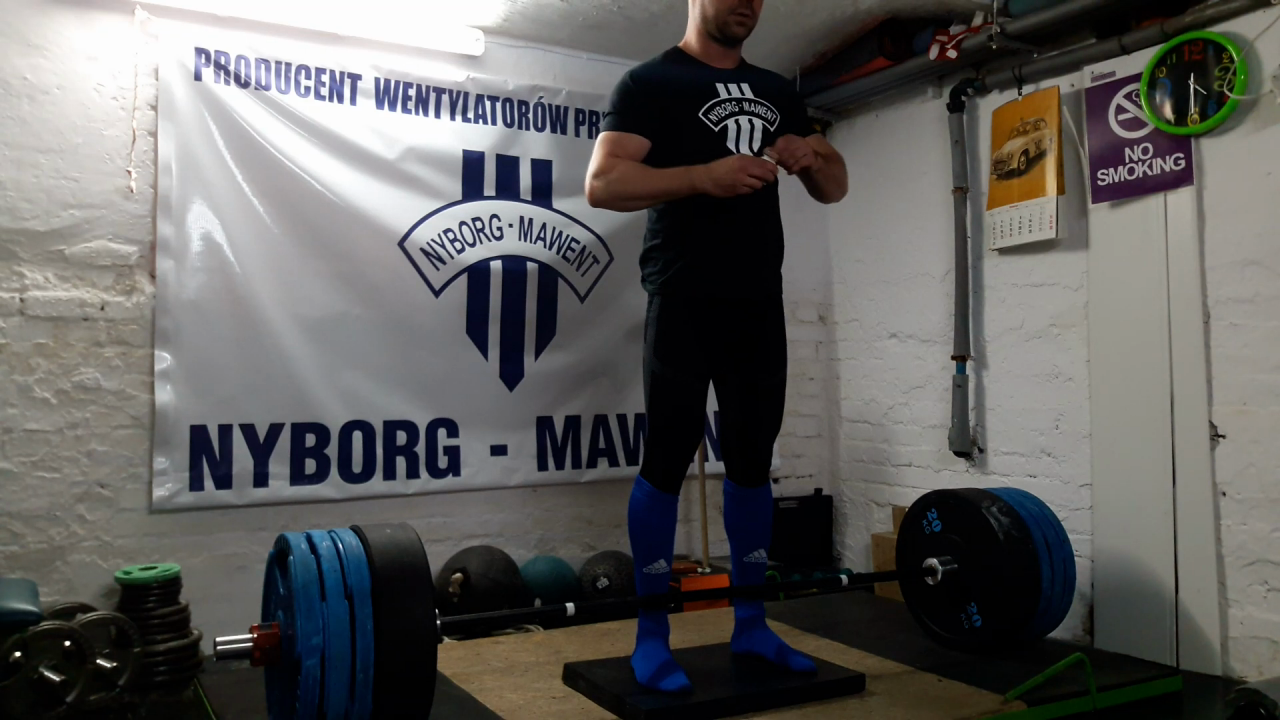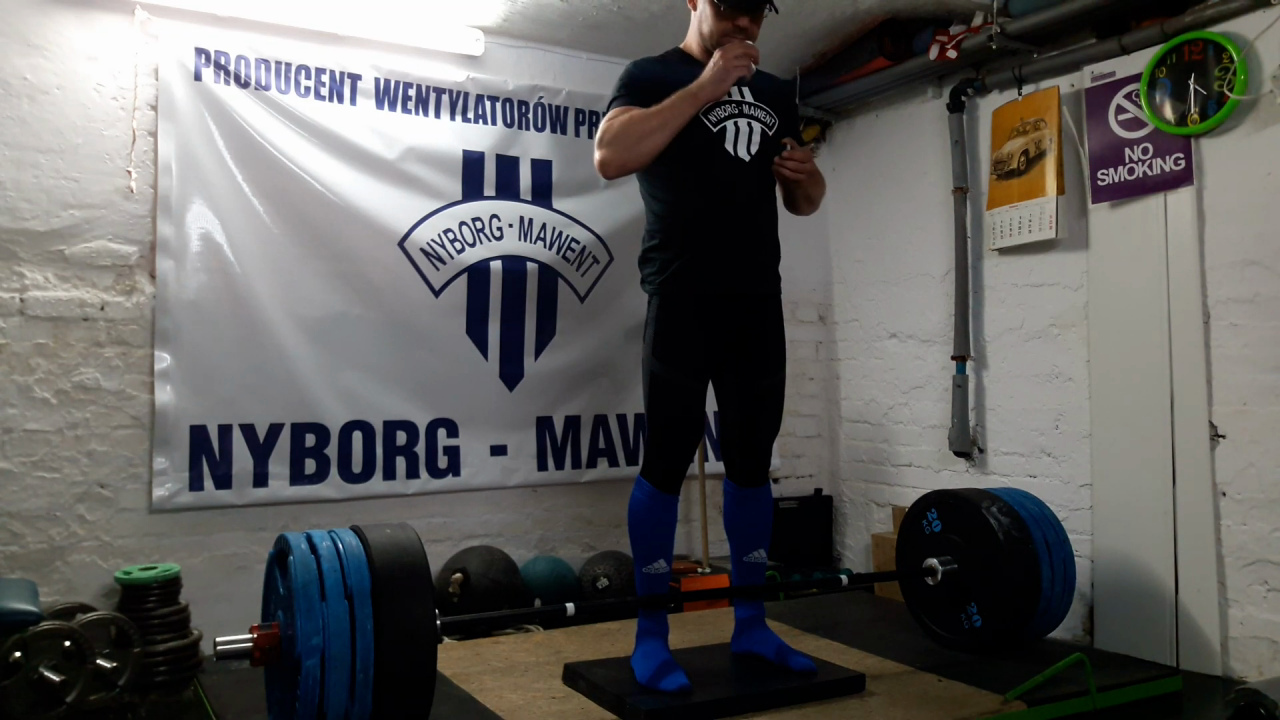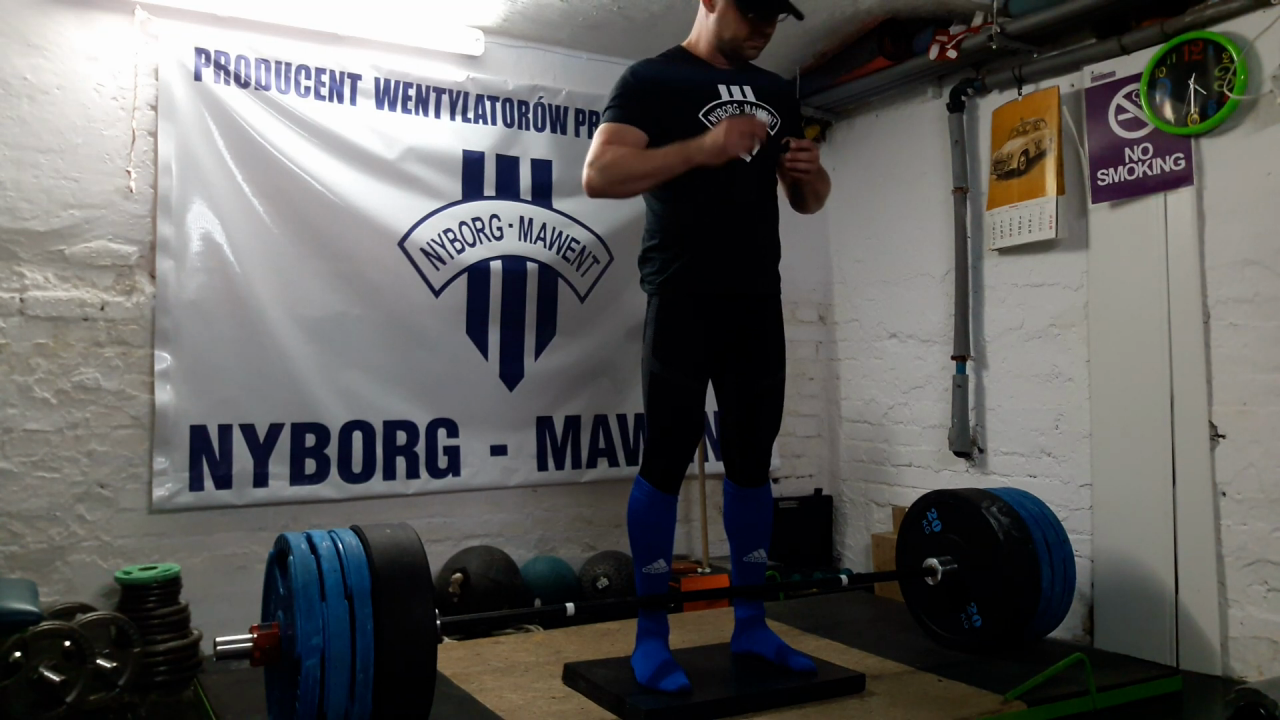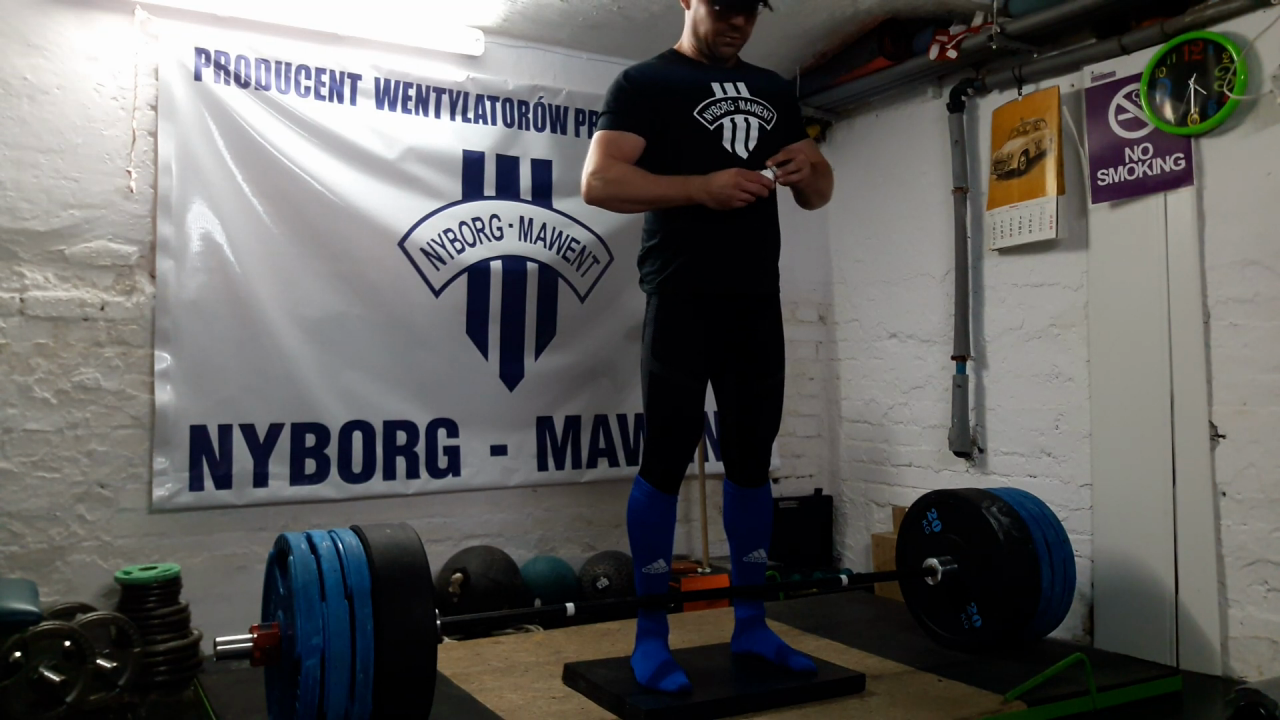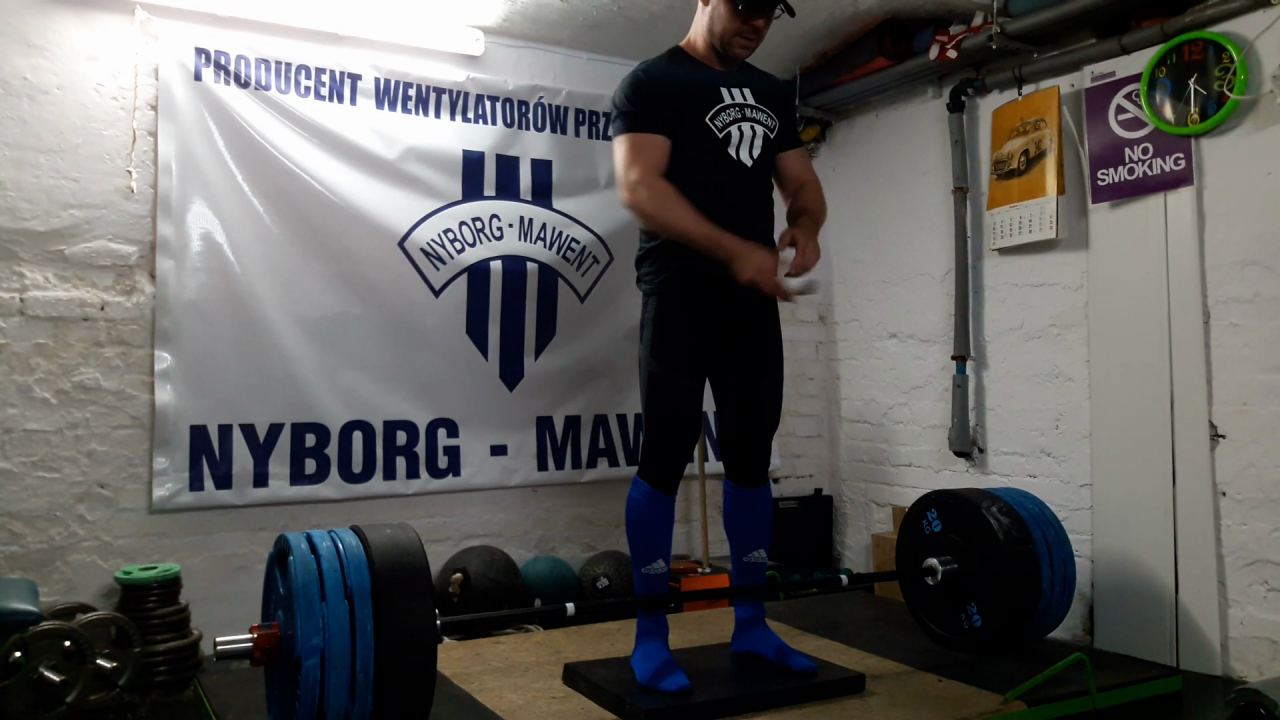
dt=1s
person 1, frame 1
left shoulder: (775, 90)
right shoulder: (651, 82)
left elbow: (835, 186)
right elbow: (602, 182)
left wrist: (812, 155)
right wrist: (704, 176)
left hip: (758, 303)
right hip: (684, 302)
left knee: (753, 457)
right knee: (668, 457)
left ankle: (750, 622)
right ankle: (652, 635)
person 1, frame 2
left shoulder: (775, 93)
right shoulder: (652, 76)
left elbow: (804, 202)
right elbow: (610, 156)
left wrist: (804, 174)
right wrist: (705, 88)
left hip: (757, 300)
right hip: (684, 300)
left knee: (752, 458)
right knee: (668, 459)
left ankle: (750, 622)
right ankle: (651, 635)
person 1, frame 3
left shoulder: (776, 92)
right shoulder: (653, 79)
left elbow: (808, 200)
right elbow: (599, 173)
left wrist: (808, 168)
right wrist: (699, 148)
left hip: (757, 301)
right hip: (683, 301)
left knee: (752, 458)
right knee: (668, 459)
left ankle: (750, 623)
right ankle: (652, 635)
person 1, frame 4
left shoulder: (772, 90)
right shoulder: (645, 83)
left elbow: (819, 191)
right elbow: (599, 180)
left wrist: (807, 167)
right wrist: (703, 186)
left hip: (756, 300)
right hip: (682, 300)
left knee: (751, 458)
right knee: (667, 459)
left ankle: (750, 623)
right ankle: (651, 635)
person 1, frame 5
left shoulder: (772, 92)
right shoulder: (652, 83)
left elbow: (801, 182)
right elbow: (640, 186)
left wrist: (805, 233)
right wrist: (732, 250)
left hip: (753, 301)
right hip: (680, 299)
left knee: (751, 458)
right knee: (665, 458)
left ankle: (750, 622)
right ankle: (651, 635)
